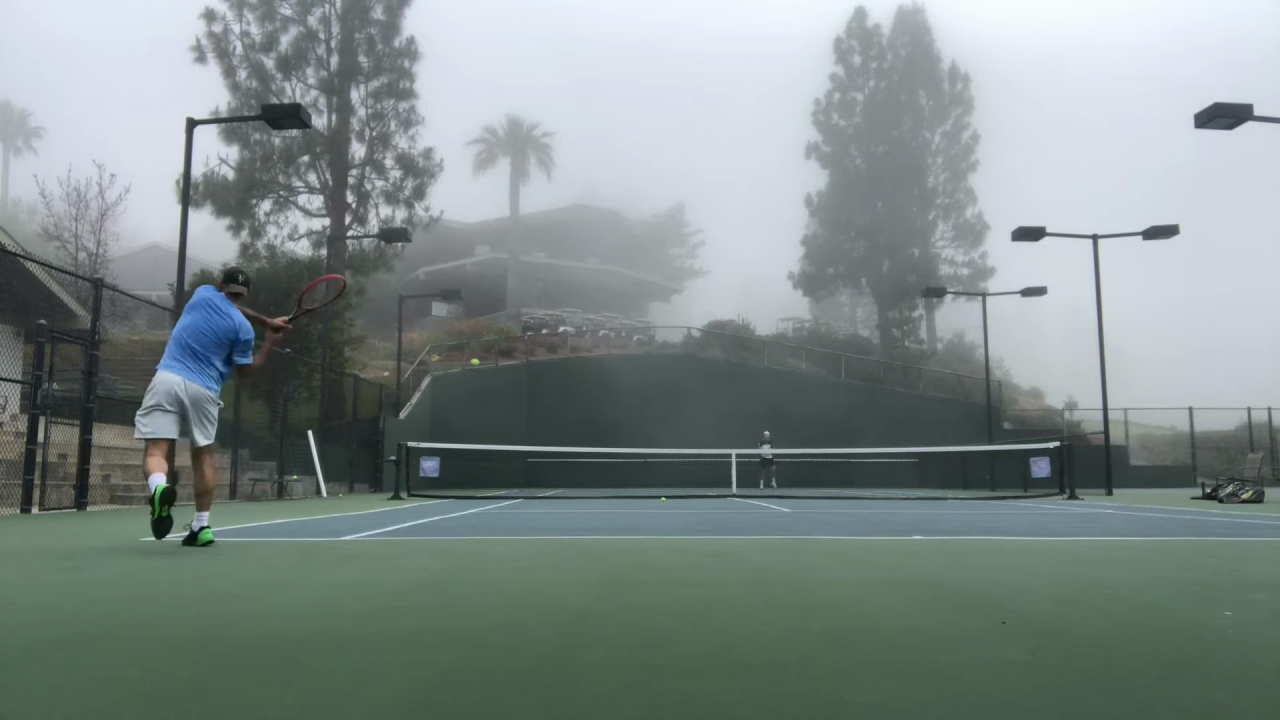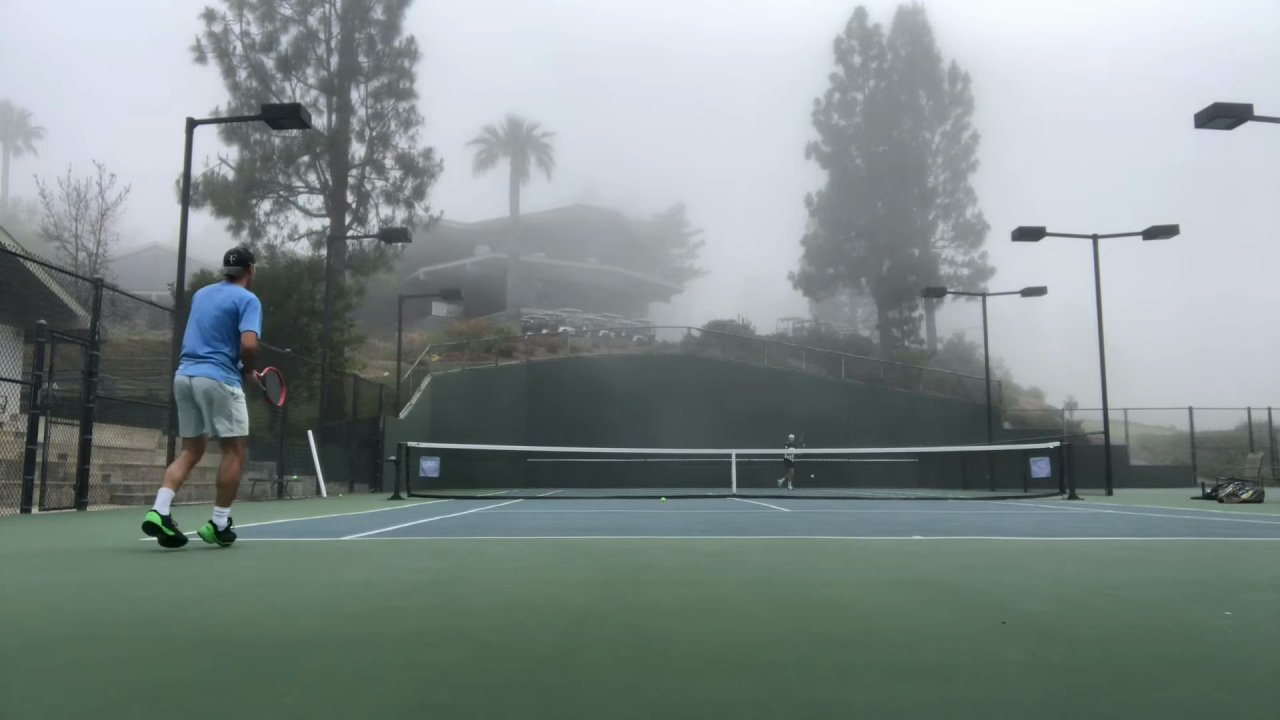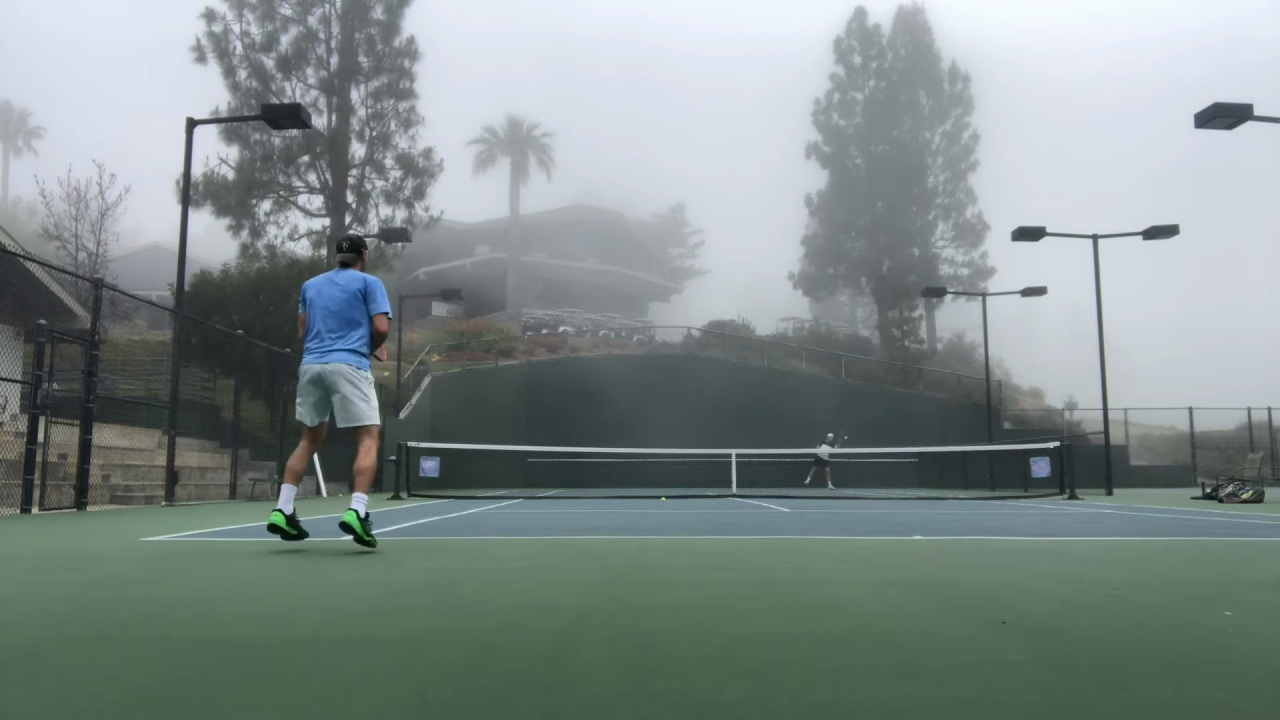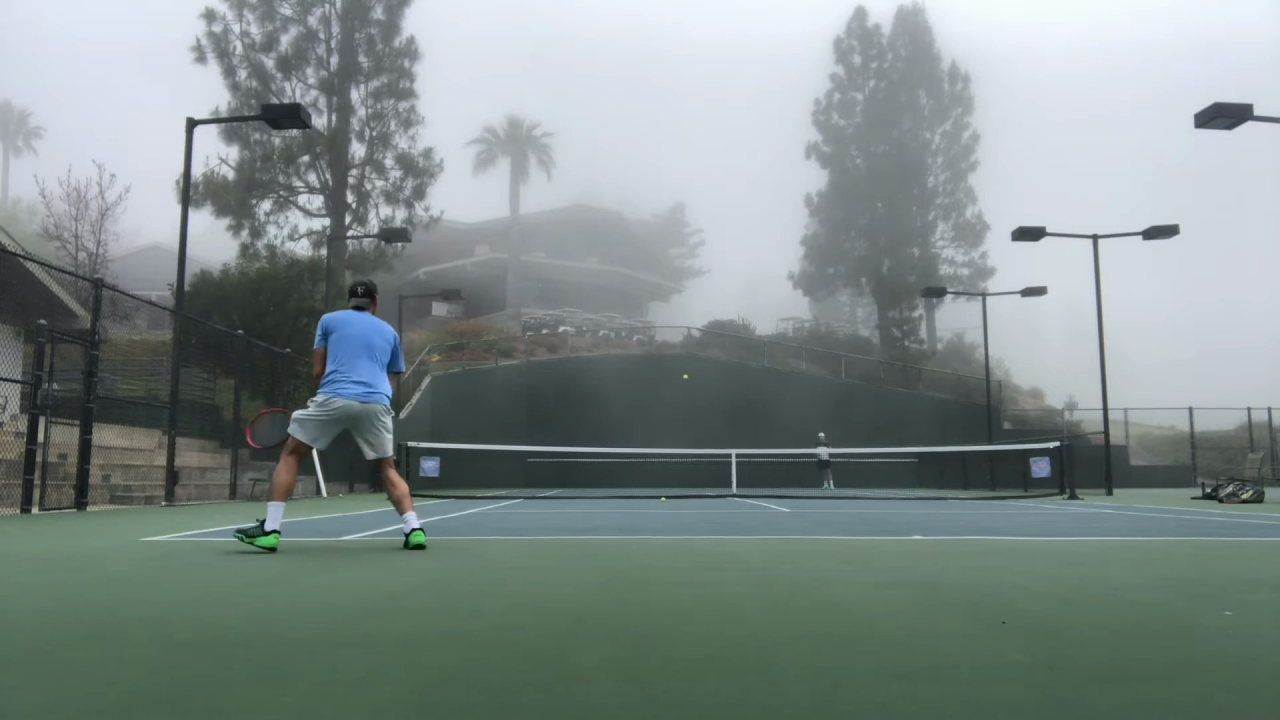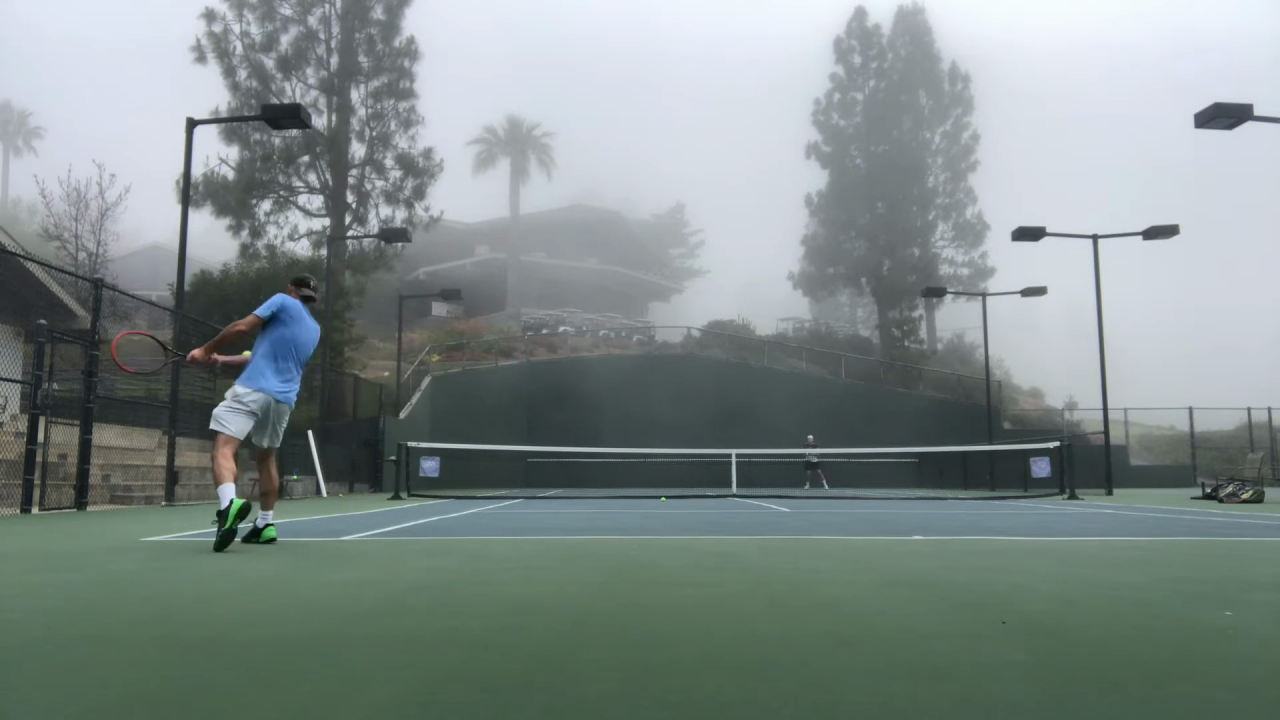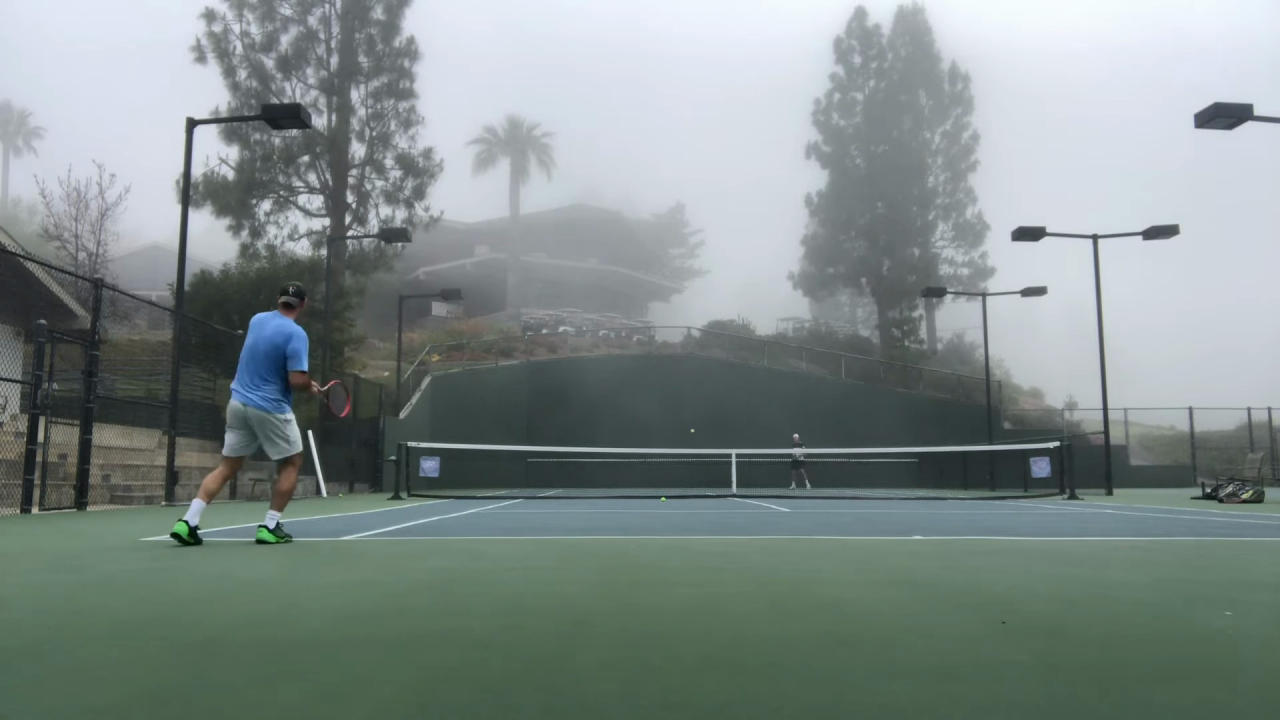
dt=0.7s
person 1, frame 1
left shoulder: (203, 293)
right shoulder: (243, 328)
right elbow: (244, 374)
left wrist: (266, 322)
right wrist: (271, 341)
left hip: (167, 380)
right hip: (204, 391)
left knee: (157, 452)
right knee: (202, 456)
left ankle: (160, 490)
right ankle: (201, 527)
person 1, frame 2
left shoulder: (201, 294)
right shoulder: (248, 300)
right elbow: (249, 345)
right wrist: (247, 370)
left hip: (185, 376)
right hip: (219, 380)
left knee: (190, 452)
right knee: (235, 451)
left ankle: (159, 513)
right ankle: (218, 523)
person 1, frame 3
left shoulder: (310, 285)
right shoulder: (369, 283)
left elbow: (302, 330)
right elbow: (381, 328)
right wrist: (368, 351)
left hip: (311, 367)
right hip: (347, 368)
left knee: (310, 440)
right knee: (369, 439)
left ankle: (283, 513)
right ankle: (357, 513)
person 1, frame 4
left shoulder: (328, 320)
right shoulder: (389, 332)
left elbow: (318, 370)
left hip: (334, 398)
right hip: (376, 404)
left knee: (290, 456)
right knee: (387, 471)
left ankle: (270, 530)
right ankle: (414, 530)
person 1, frame 5
left shoulder: (283, 302)
right shoulder: (314, 330)
left elbow: (242, 328)
left wrist: (207, 349)
right wrist: (222, 361)
left hip: (253, 391)
right hip: (283, 400)
left knee: (222, 451)
right knee: (267, 459)
left ankle: (229, 505)
right ankle: (265, 525)
person 1, frame 6
left shoulder: (257, 320)
right shoulder: (297, 334)
right elbow: (296, 381)
left wrist: (298, 366)
right wrist: (309, 385)
left hip: (239, 402)
right hip: (271, 408)
left knee: (227, 467)
right knee: (292, 463)
left ankle: (188, 523)
right ankle: (270, 526)
